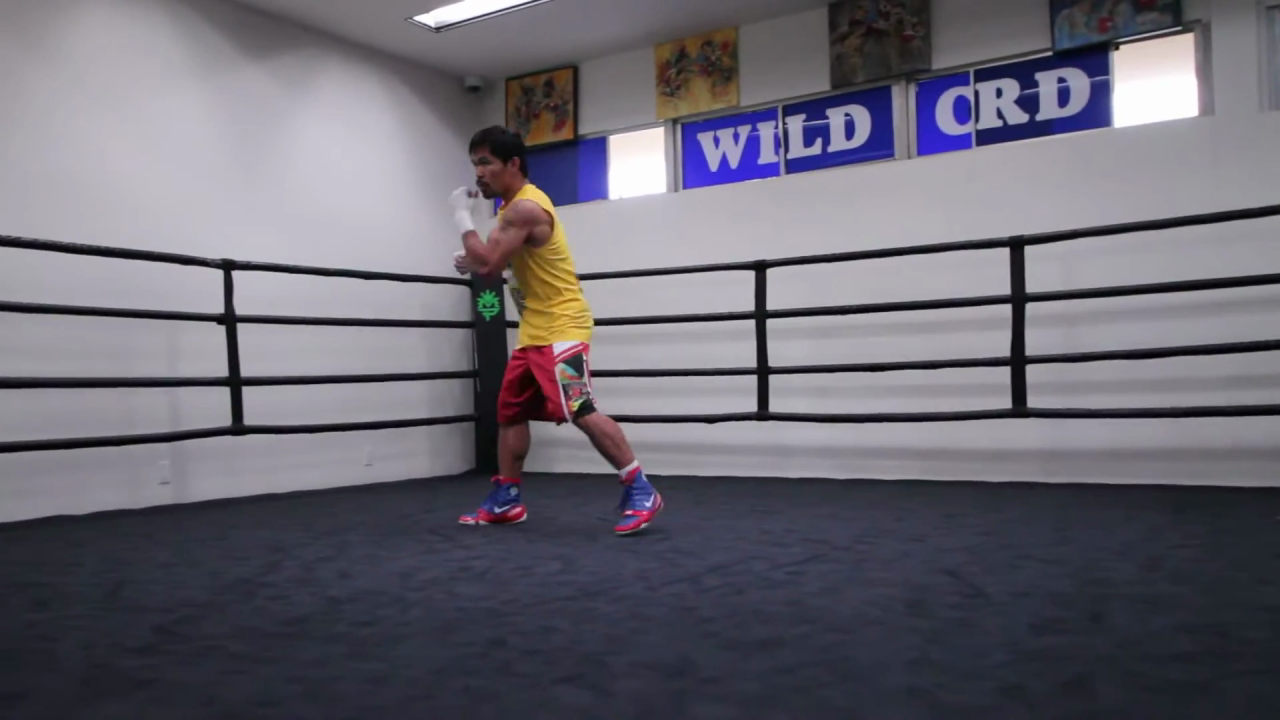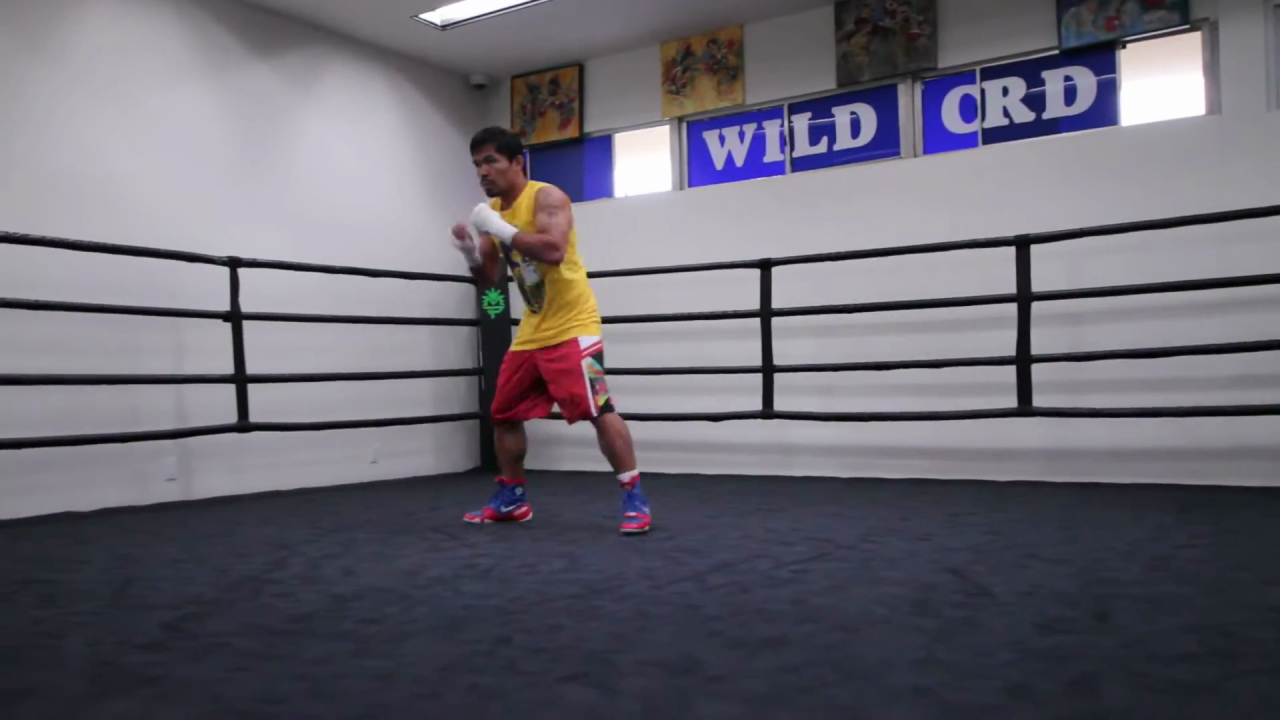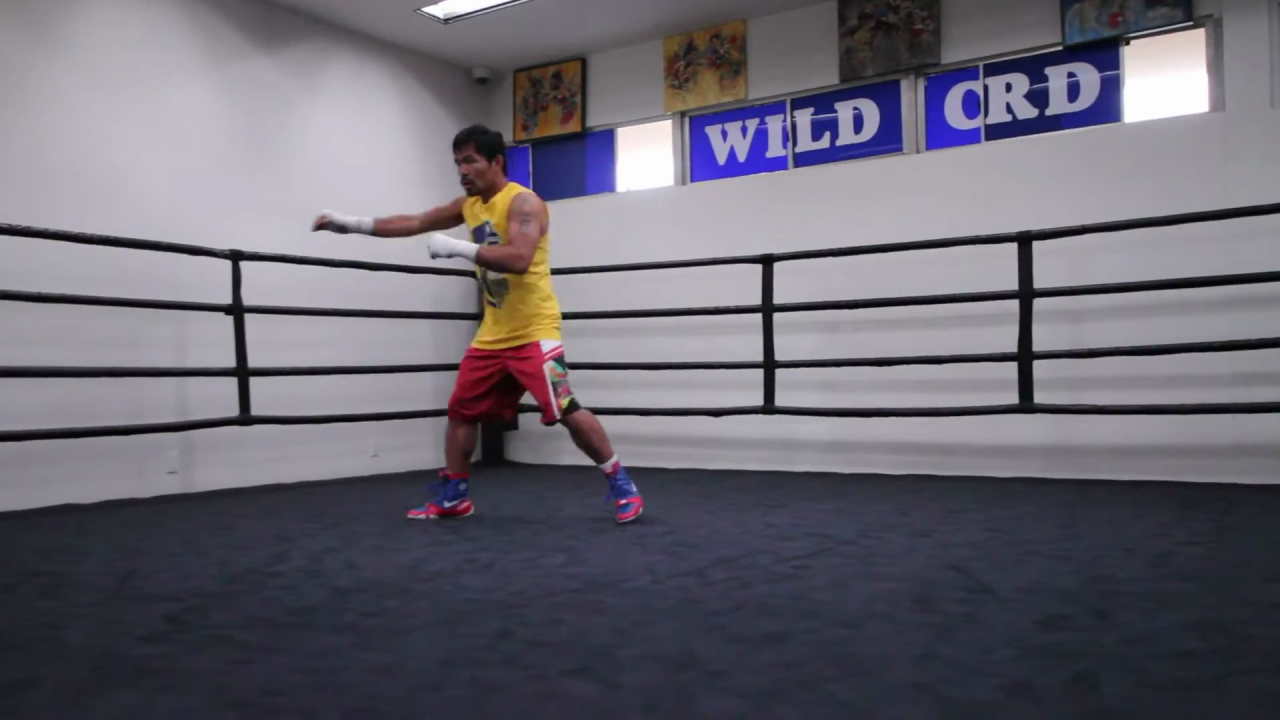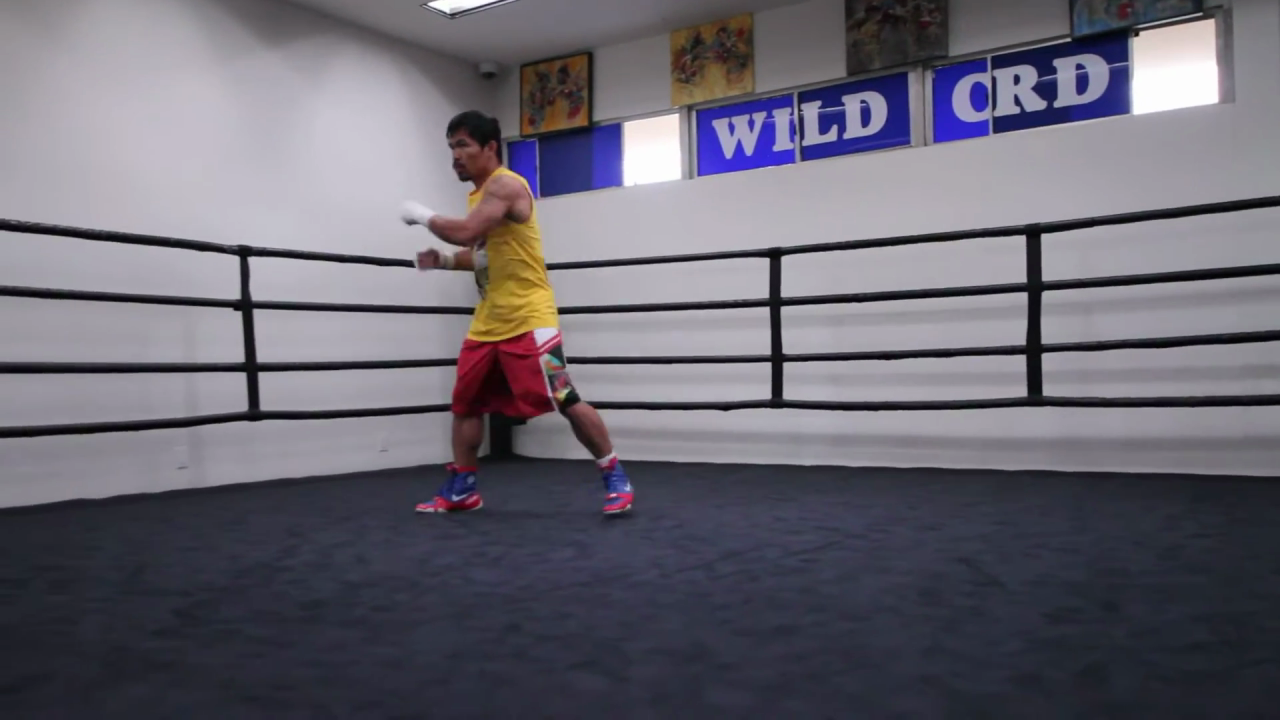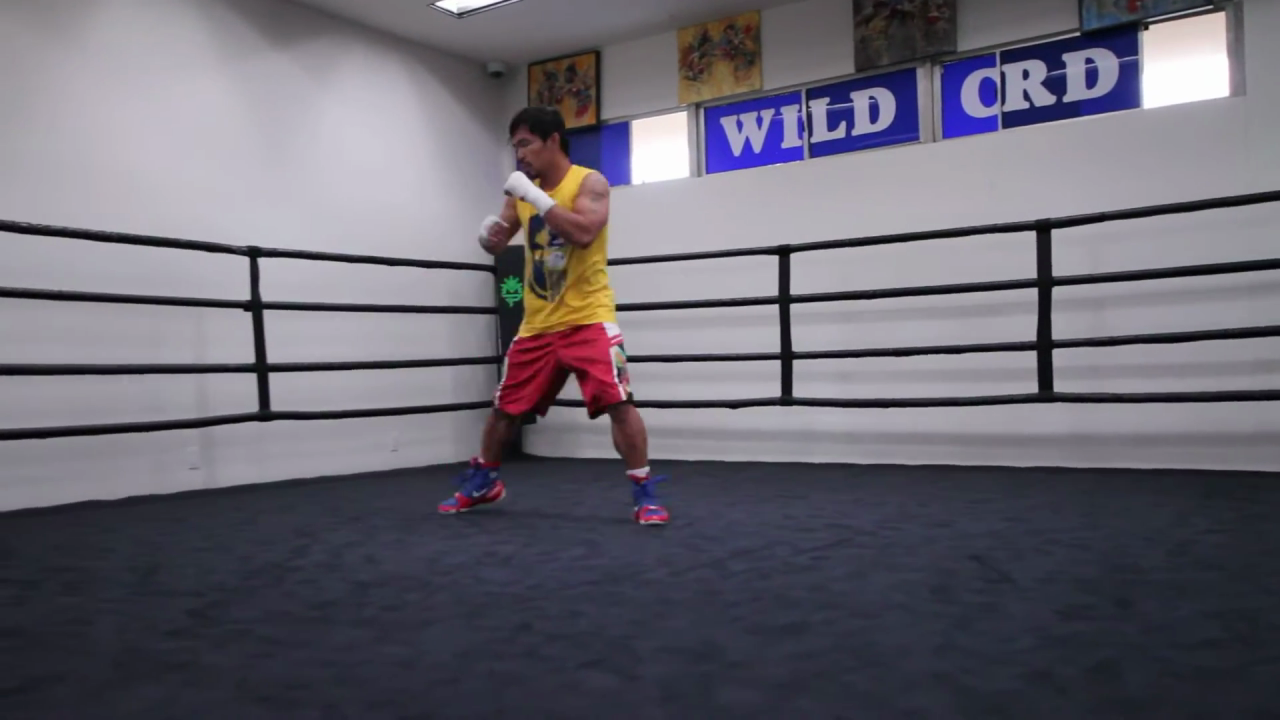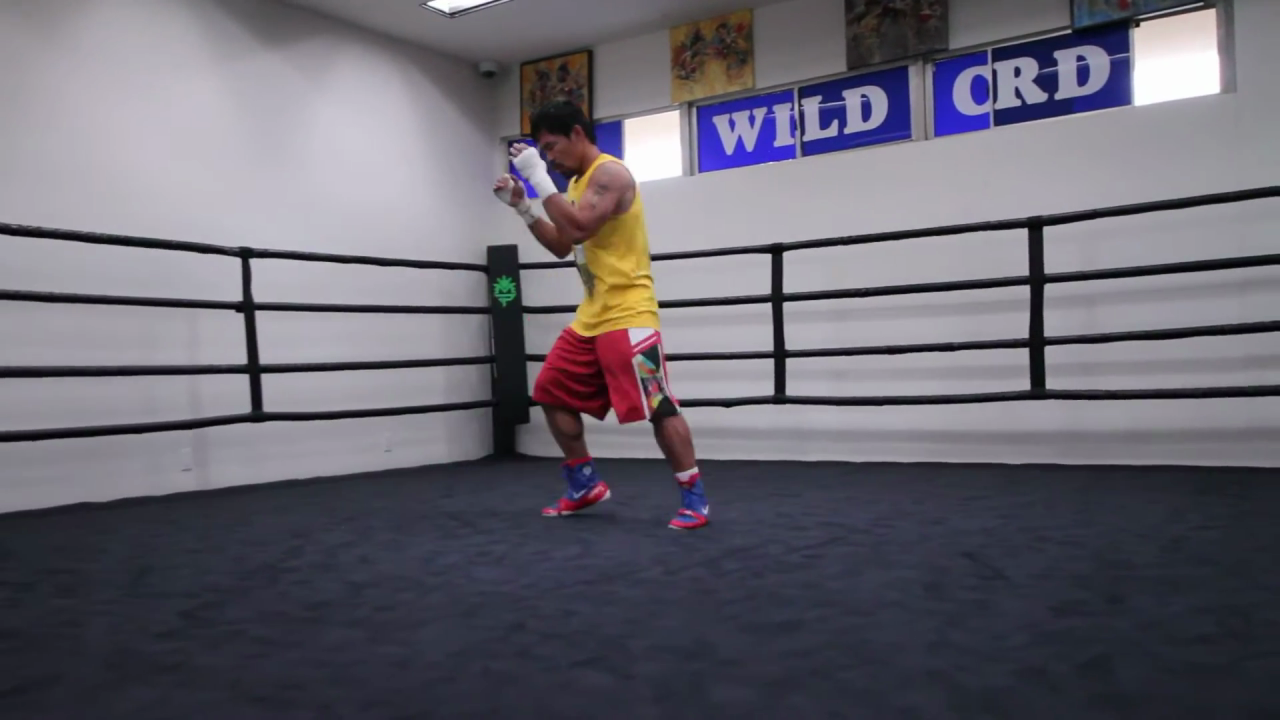
dt=0.3s
person 1, frame 1
left shoulder: (526, 207)
right shoulder: (513, 204)
left elbow: (489, 265)
right elbow: (491, 260)
left wrist: (463, 219)
right wrist: (470, 256)
left hip: (562, 326)
right hip: (535, 333)
left knee: (581, 411)
right knee: (509, 413)
left ankle: (641, 493)
right ankle: (506, 500)
person 1, frame 2
left shoulder: (546, 196)
right shoulder: (493, 210)
left elbow: (554, 248)
right elbow: (488, 277)
left wrist: (499, 229)
right wrist: (473, 250)
left hip: (573, 326)
right hip: (532, 334)
left knee: (598, 409)
right knee: (504, 413)
left ankle: (635, 499)
right ankle: (511, 499)
person 1, frame 3
left shoulder: (523, 201)
right shoulder: (468, 205)
left elbow: (518, 260)
right elbow: (414, 225)
left wrist: (459, 248)
right wrist: (353, 223)
left hip: (532, 330)
right hip: (493, 335)
left knee: (566, 411)
right knee: (462, 412)
left ankle: (623, 487)
right ankle: (453, 495)
person 1, frame 4
left shoulder: (507, 186)
right shoulder: (476, 191)
left elbow: (466, 232)
left wrist: (418, 217)
right wrist: (445, 260)
left hip: (529, 318)
right hip: (488, 324)
left knee: (565, 400)
right knee: (465, 403)
left ankle: (616, 480)
right ankle: (461, 489)
person 1, frame 5
left shoulder: (591, 182)
right shoulder: (523, 192)
left elbow: (584, 233)
right elbow: (495, 245)
left wrist: (535, 196)
right wrist: (491, 233)
left hip: (588, 317)
right hip: (538, 324)
left knee: (616, 400)
right knee: (506, 408)
left ankle: (645, 494)
right ankle: (482, 482)
person 1, frame 6
left shoulder: (611, 173)
right shoulder: (577, 183)
left elbow: (579, 229)
right elbow: (560, 246)
left wrist: (539, 179)
right wrist: (520, 204)
left hip: (628, 314)
right hip: (591, 317)
left knee: (656, 407)
right knee: (551, 394)
left ankle: (693, 497)
right ankle: (584, 482)
